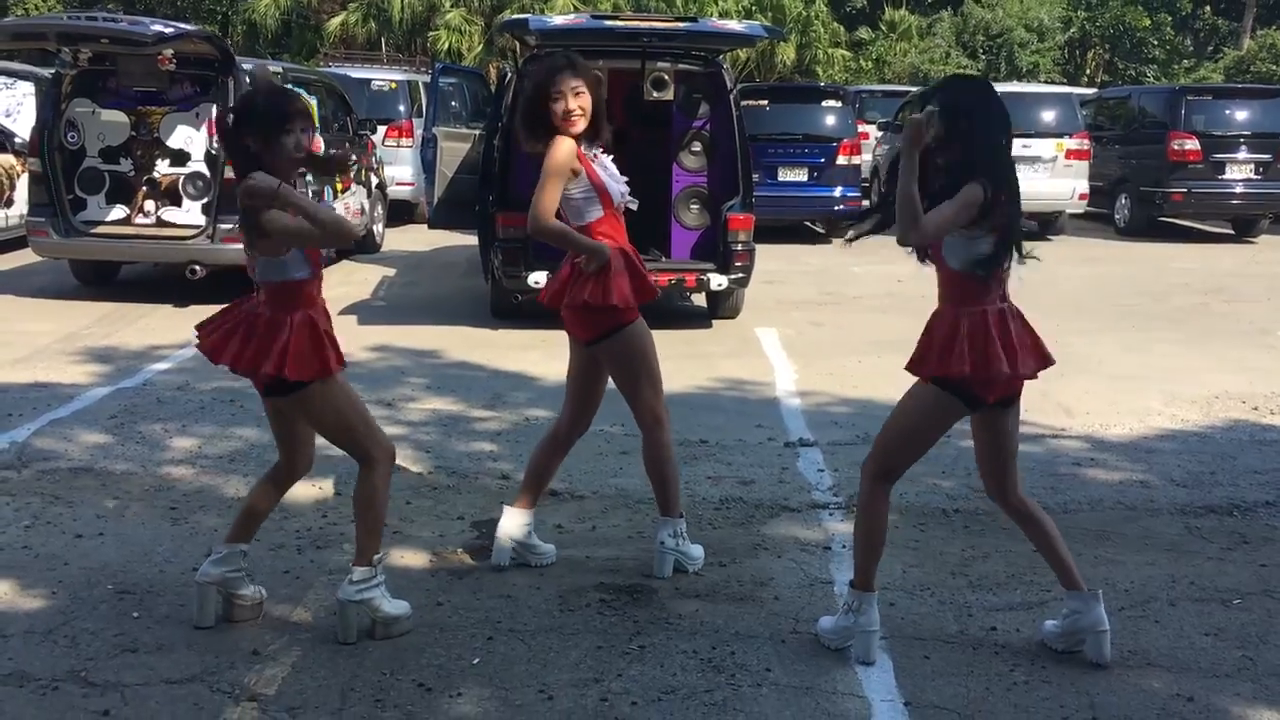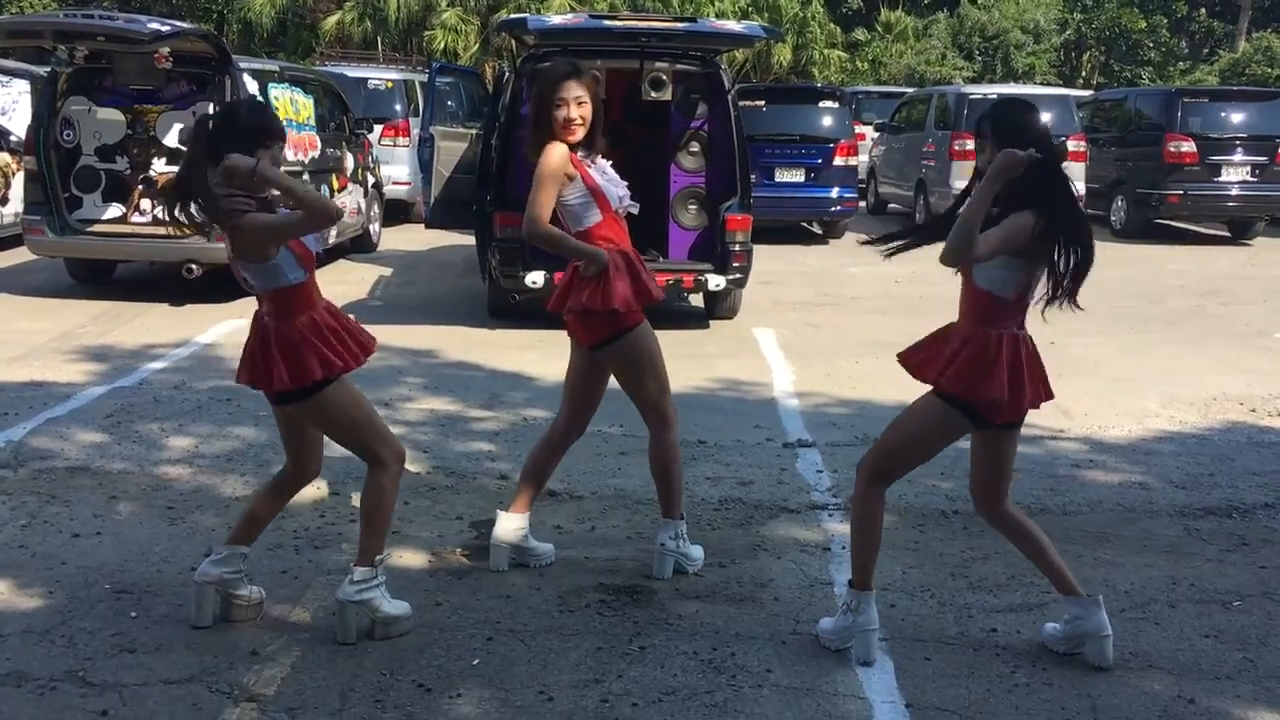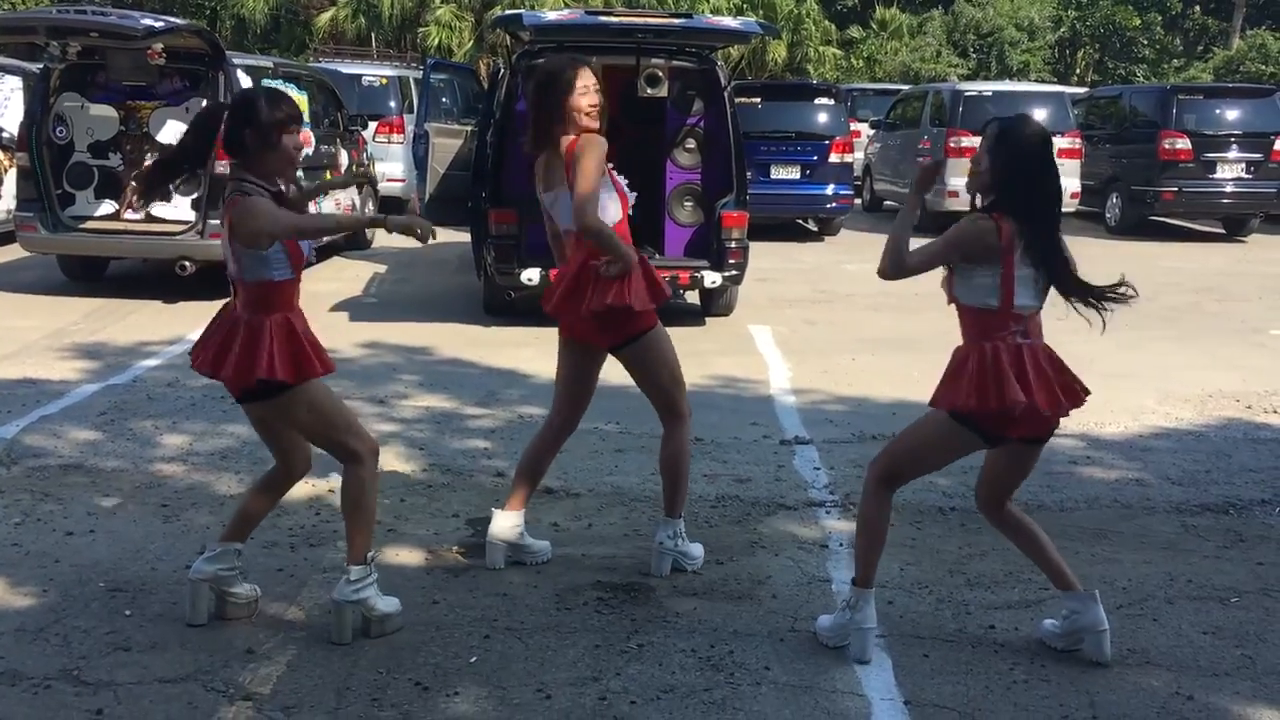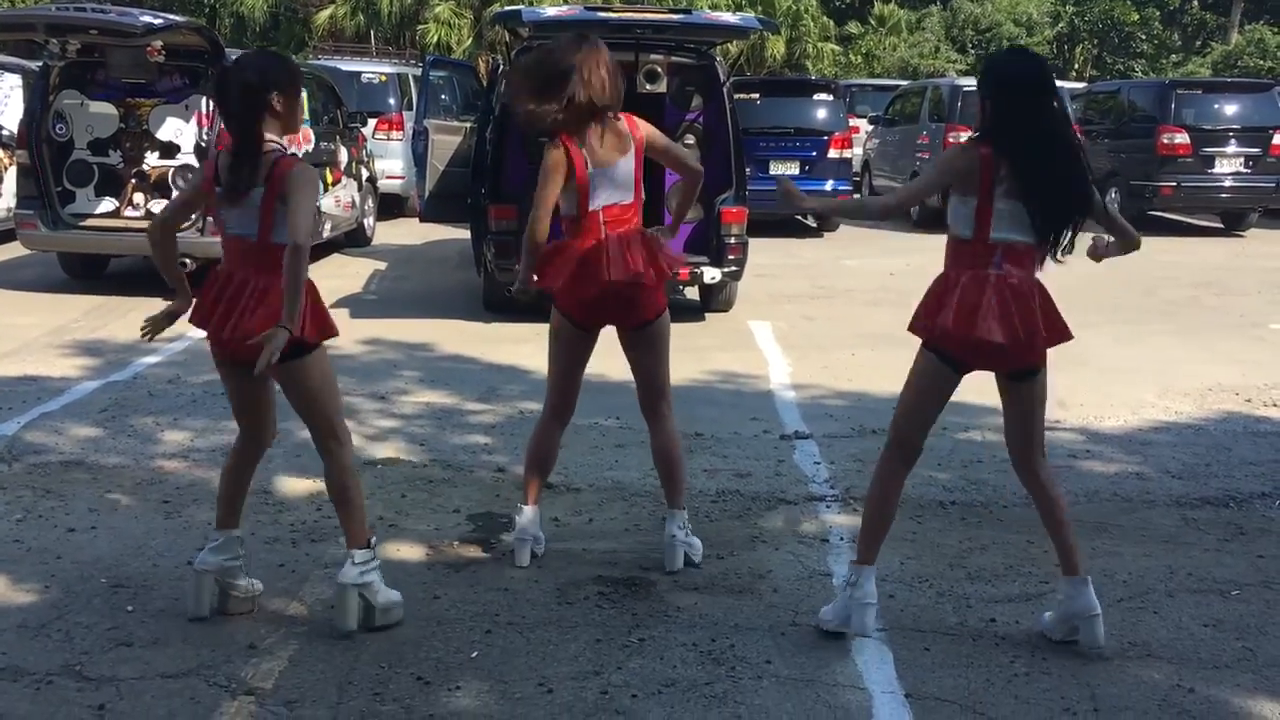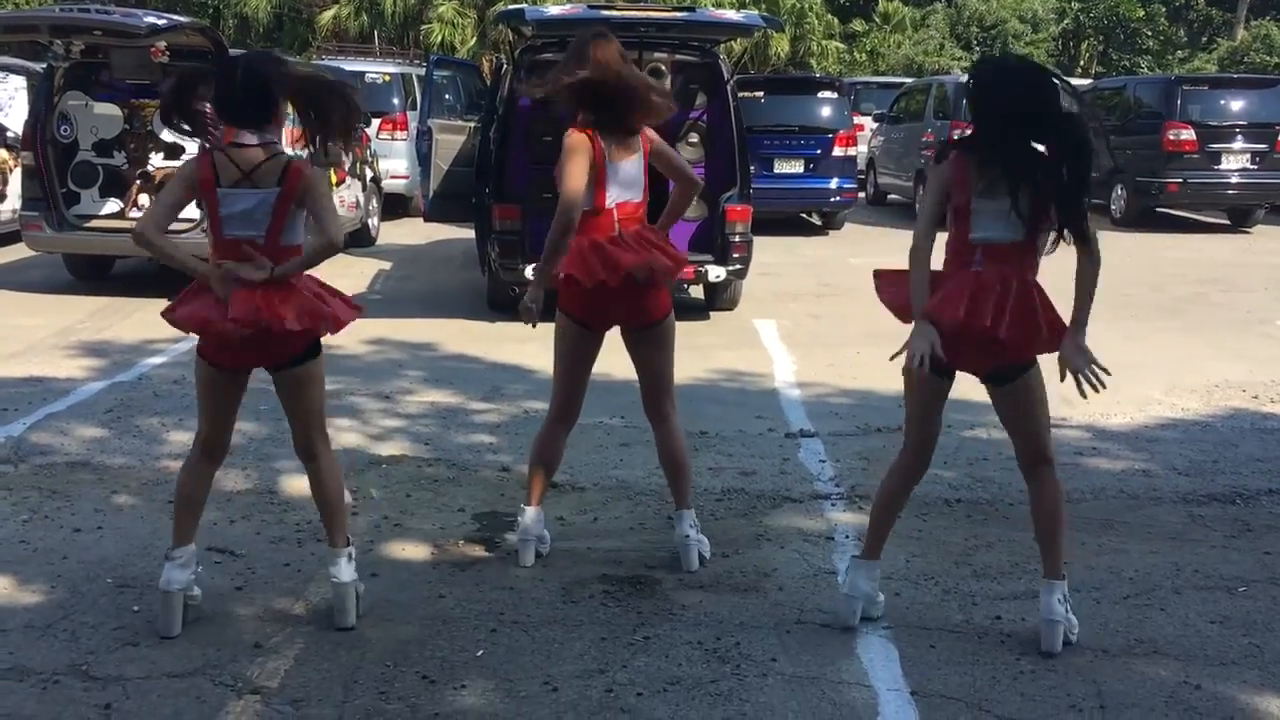
dt=0.2s
person 1, frame 1
left shoulder: (976, 187)
right shoulder: (977, 185)
left elbow: (916, 234)
left wrist: (908, 159)
left hip: (972, 348)
right hip: (996, 349)
left knee: (878, 473)
right knee: (1005, 489)
left ankle: (859, 614)
right ankle: (1084, 609)
person 1, frame 2
left shoulder: (1029, 220)
right shoulder: (1021, 216)
left elbow: (962, 253)
left wrist: (990, 182)
left hip: (981, 369)
right hip: (1004, 371)
left knee: (872, 473)
right knee: (993, 502)
left ankle: (858, 614)
right ankle: (1083, 612)
person 1, frame 3
left shoulder: (981, 229)
right shoulder: (1038, 231)
left elbow: (893, 266)
right elbow: (1097, 294)
left wrist: (914, 198)
left hip: (991, 384)
right hip: (1038, 388)
left knee: (881, 475)
right knee: (994, 502)
left ankle: (858, 612)
right ankle: (1082, 610)
person 1, frame 4
left shoulder: (969, 157)
right shoulder: (1059, 165)
left elbow: (891, 205)
right elbow: (1125, 236)
left wrist: (818, 204)
right wrist: (1106, 247)
left hip: (962, 314)
right hip: (1023, 322)
left knee: (900, 450)
right knee: (1031, 462)
left ankle: (860, 588)
right ankle: (1078, 594)
person 1, frame 5
left shoulder: (958, 162)
right shoulder: (1055, 170)
left elbow: (923, 241)
right elbow: (1086, 252)
left wrist: (923, 317)
right wrist: (1076, 333)
left hip: (945, 315)
right hip: (1010, 326)
left knee: (914, 454)
right knee: (1038, 463)
left ankle: (863, 574)
right ankle: (1054, 596)
person 2, frame 1
left shoulder: (275, 188)
right shoulder: (271, 217)
right elbow: (346, 237)
right wrist: (280, 191)
left hip: (282, 340)
right hip: (291, 346)
left knee: (292, 461)
right knee: (375, 452)
left ankle: (224, 572)
right ankle: (363, 586)
person 2, frame 2
left shoulder: (252, 208)
right shoulder: (247, 225)
right elbow: (326, 215)
right wrist: (263, 174)
left hip: (293, 346)
right hip: (300, 352)
left knee: (300, 467)
right knee: (387, 457)
left ankle: (223, 568)
right ankle: (364, 585)
person 2, frame 3
left shoulder: (250, 191)
right shoulder: (255, 207)
left elbow: (292, 224)
right elbow: (303, 227)
right wrist: (384, 219)
left hip: (253, 342)
right hip: (266, 350)
left knee: (292, 463)
right knee: (360, 451)
left ankle: (218, 565)
right ankle: (357, 584)
person 2, frame 4
left shoulder: (219, 164)
right shoulder: (292, 168)
left elbow: (162, 230)
right elbow: (302, 241)
left wrist: (178, 297)
right wrist: (283, 325)
left hip: (230, 308)
right hip: (276, 311)
left knee: (252, 438)
right knee: (333, 440)
left ankle: (220, 558)
right ankle: (359, 566)
person 2, frame 5
left shoulder: (200, 167)
right shoulder: (298, 172)
left elbow: (146, 232)
right elbow: (332, 240)
left wrist: (211, 272)
right wrist: (274, 273)
left hip: (223, 321)
right hip: (288, 313)
left knee: (208, 448)
right knee: (314, 447)
left ankle: (178, 567)
right ankle: (342, 563)
person 3, frame 1
left shoulder: (585, 149)
right shoulder: (563, 148)
right elbow: (539, 222)
left wrist: (599, 251)
right wrist: (596, 250)
left hip: (597, 294)
right hip: (602, 292)
left knee: (572, 422)
right knee: (654, 418)
left ankle: (514, 528)
right ankle: (672, 537)
person 3, frame 2
left shoulder: (583, 157)
right shoulder: (555, 154)
right elbow: (535, 226)
right wrist: (594, 254)
left hip: (596, 299)
right hip: (605, 297)
left knee: (568, 424)
right knee: (661, 419)
left ankle: (511, 529)
right ankle: (672, 539)
person 3, frame 3
left shoulder: (546, 157)
right shoulder: (589, 146)
right elbow: (588, 215)
right wrist: (623, 254)
left hip: (575, 298)
right hip: (618, 296)
left knee: (561, 420)
right knee: (677, 417)
left ankle: (507, 526)
right ankle: (672, 537)
person 3, frame 4
left shoulder: (562, 145)
right shoulder: (632, 128)
left elbow: (539, 231)
right elbow: (693, 172)
left wrist: (529, 272)
right wrist: (668, 230)
left hip: (579, 280)
right hip: (638, 276)
left knee: (556, 410)
right knee: (658, 411)
left ankle: (527, 522)
right ankle: (678, 529)
person 3, frame 5
left shoulder: (576, 137)
right shoulder: (643, 133)
left elbow: (566, 208)
right elbow: (690, 183)
left wrist: (540, 284)
left hip: (589, 278)
right hip: (645, 278)
left knee: (562, 412)
right knee: (662, 411)
left ankle: (531, 522)
right ankle: (687, 526)
